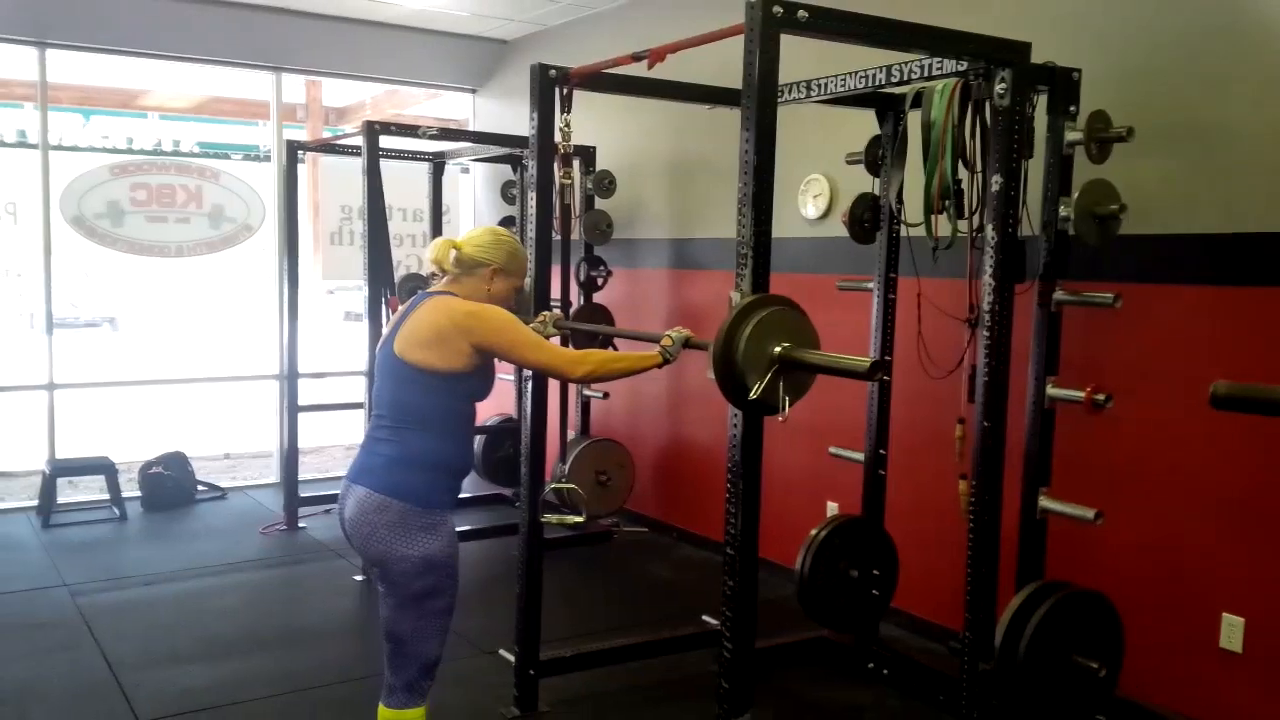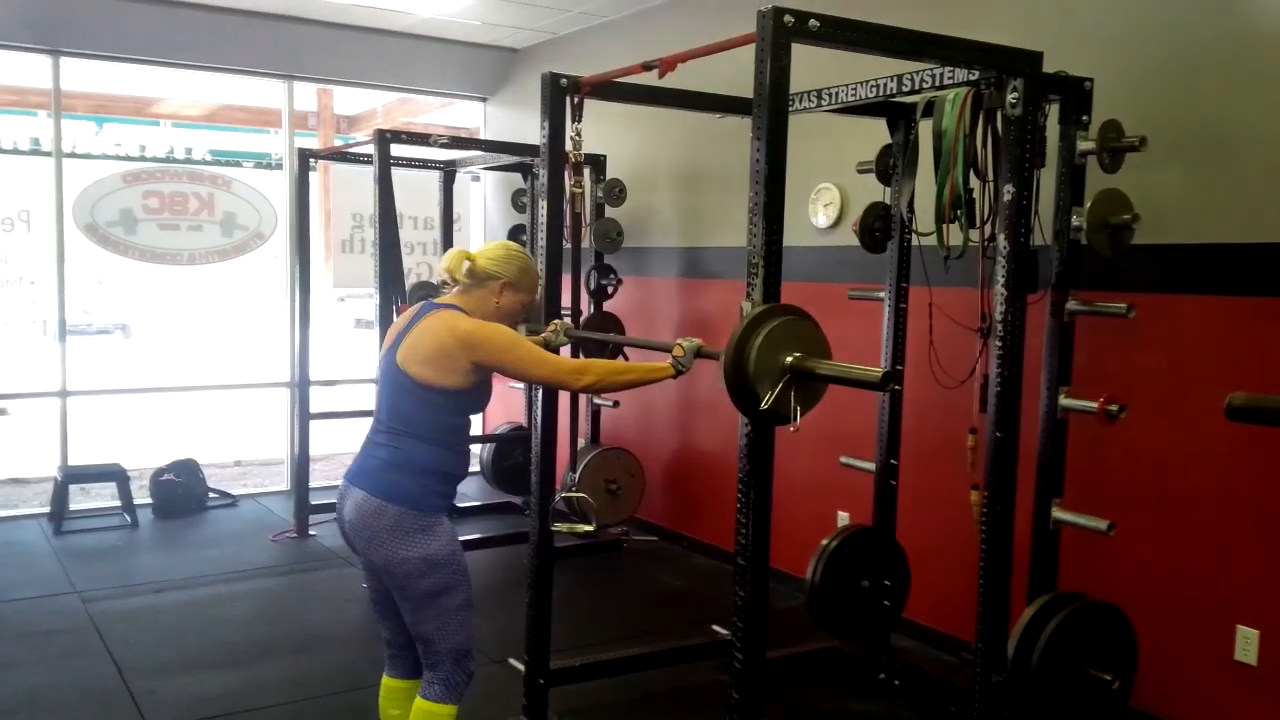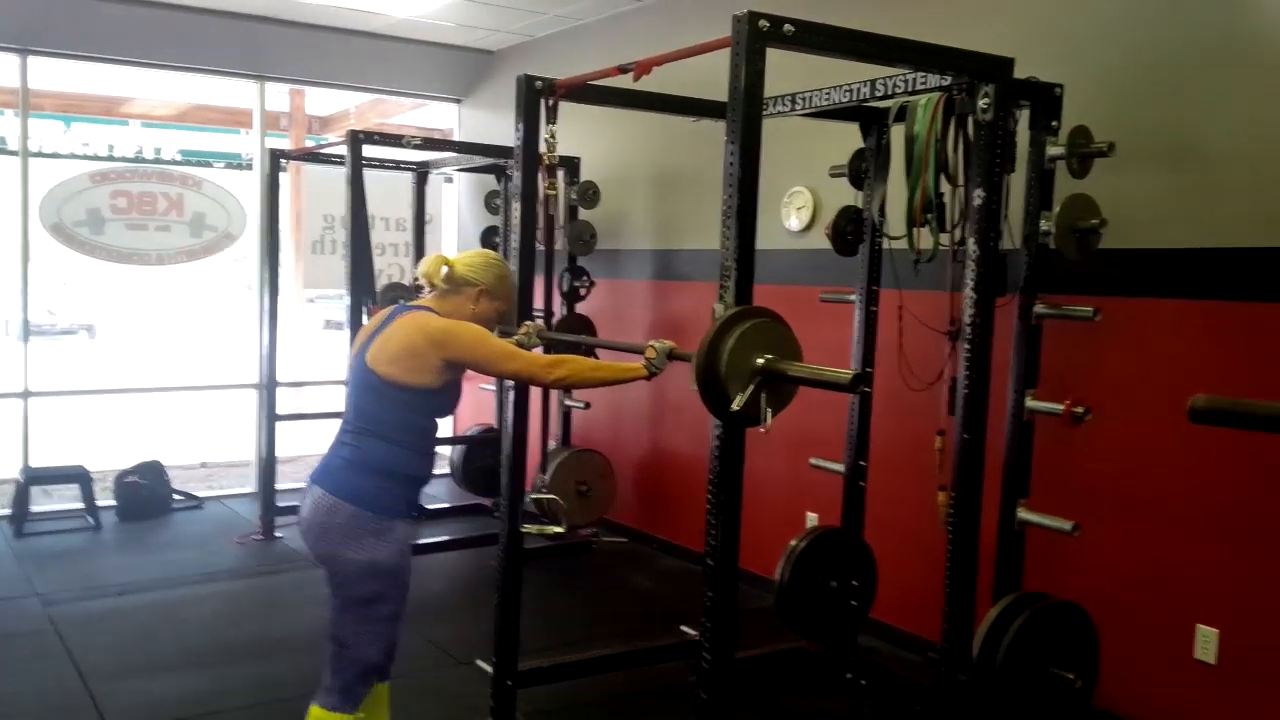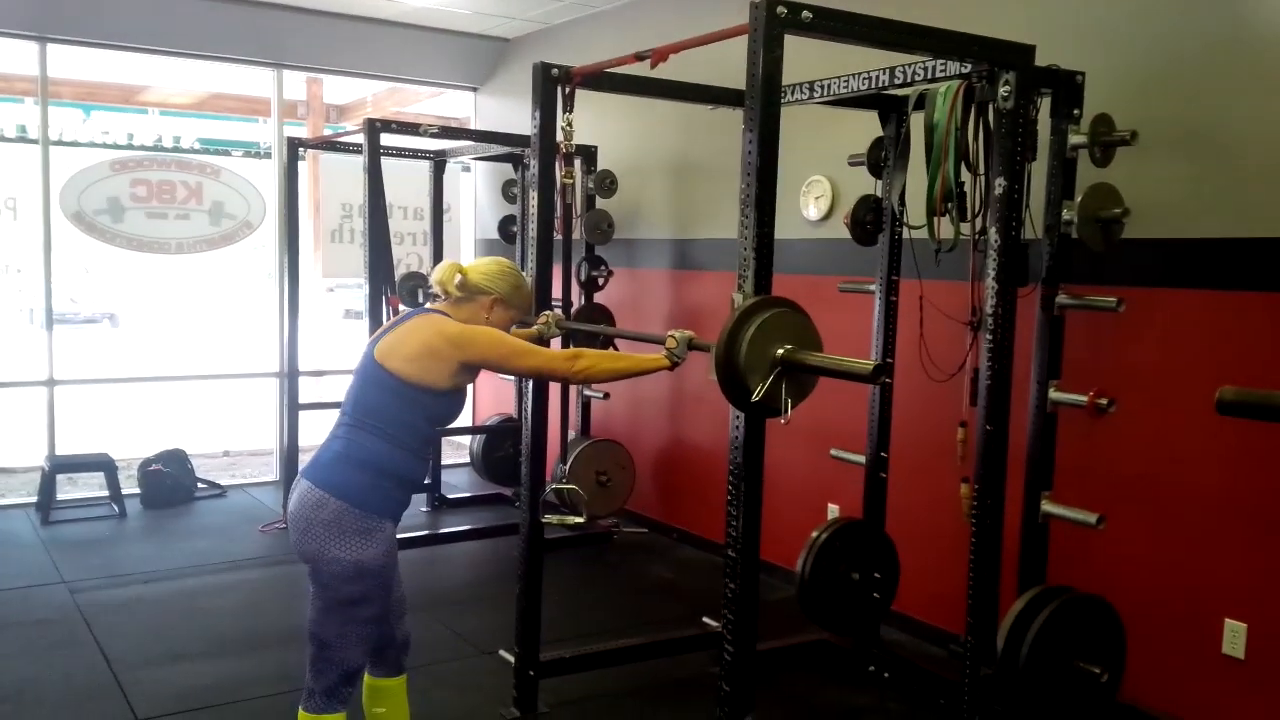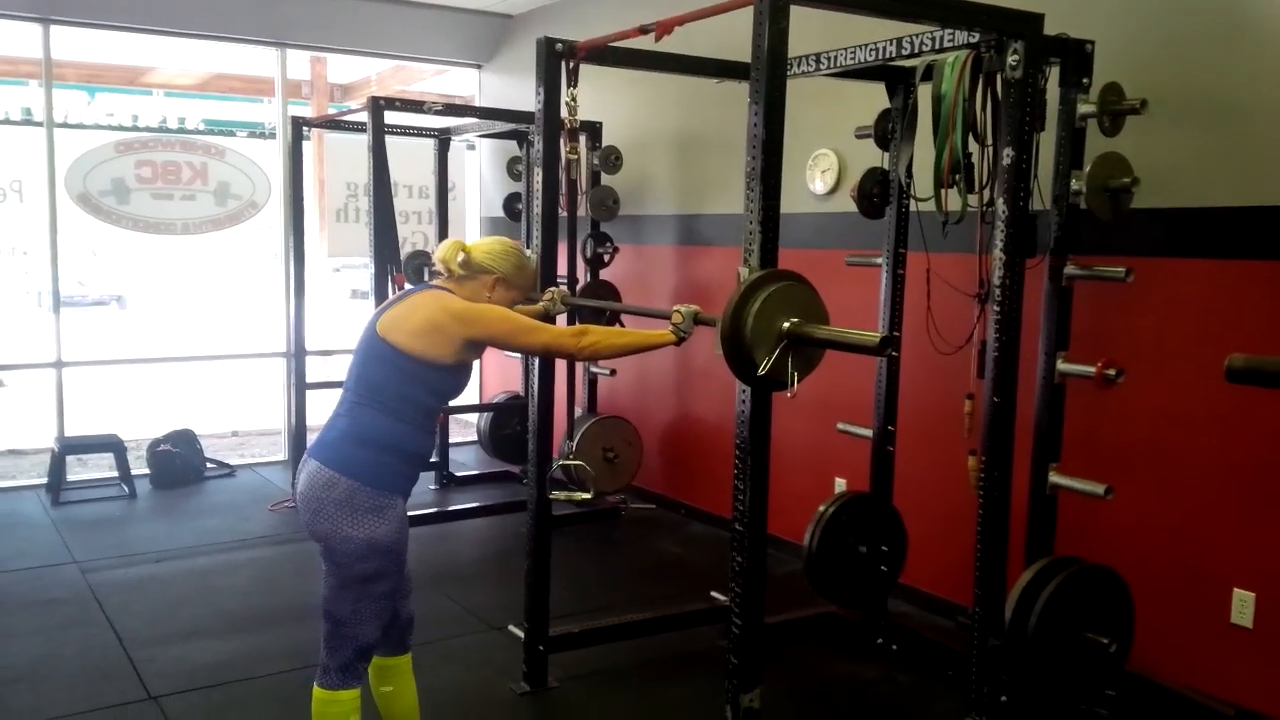
dt=0.4s
person 1, frame 1
left shoulder: (419, 308)
right shoulder: (468, 317)
right elbow: (576, 367)
left wrist: (533, 335)
right wrist: (661, 354)
left hip: (372, 498)
right hip: (404, 511)
left knee: (412, 655)
right knee: (412, 668)
person 1, frame 2
left shoulder: (419, 317)
right shoulder: (469, 334)
right elbow: (579, 377)
left wrist: (543, 343)
right wrist: (671, 367)
left hip: (366, 501)
right hip: (404, 515)
left knee: (406, 657)
right knee: (449, 669)
person 1, frame 3
left shoulder: (395, 319)
right shoulder: (439, 334)
right elbow: (551, 372)
left wrist: (517, 344)
right wrist: (644, 368)
left hip: (341, 502)
right hip: (362, 517)
left knee: (373, 661)
right knee: (352, 675)
person 1, frame 4
left shoulder: (420, 325)
right shoulder: (452, 337)
right elbow: (572, 366)
left wrist: (535, 334)
right wrist: (664, 359)
left hip: (334, 500)
right hip: (348, 515)
left knee: (388, 649)
right knee: (336, 673)
person 1, frame 5
left shoulder: (424, 301)
right shoulder: (452, 314)
right elbow: (577, 343)
left wrist: (543, 310)
right wrist: (670, 335)
left hip: (341, 477)
right hip: (356, 493)
left knee: (393, 631)
right knee: (349, 651)
